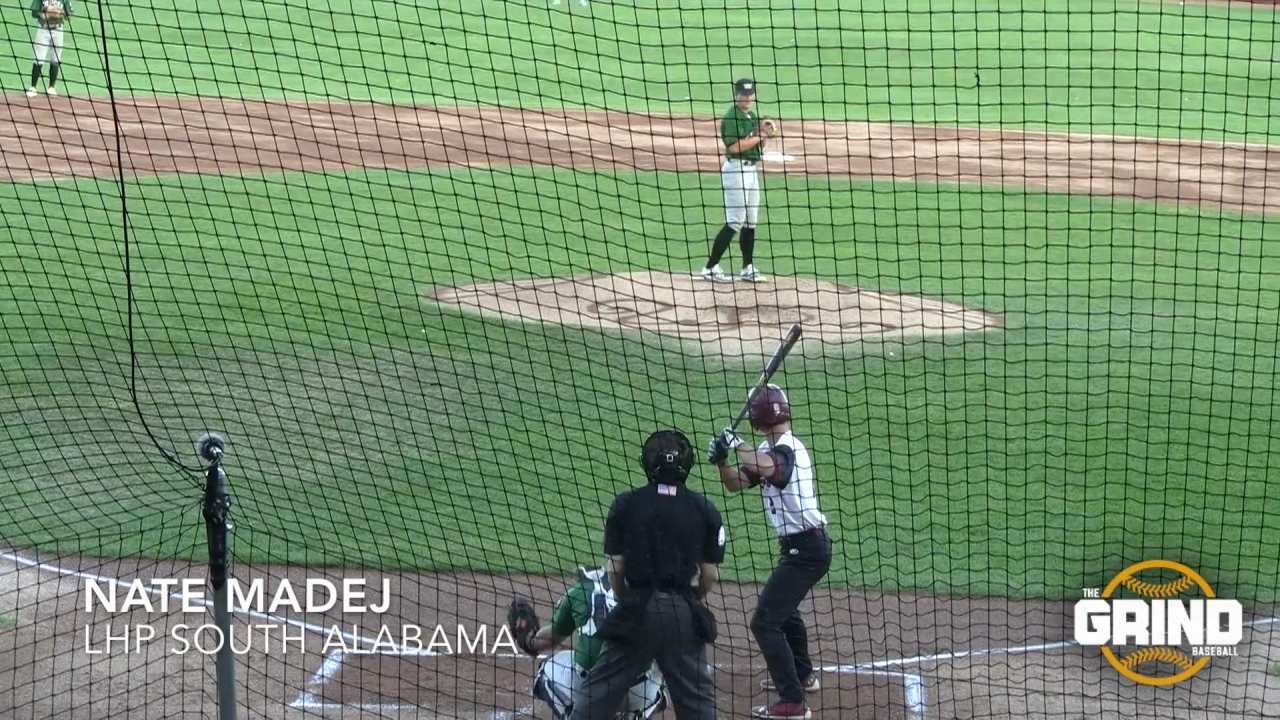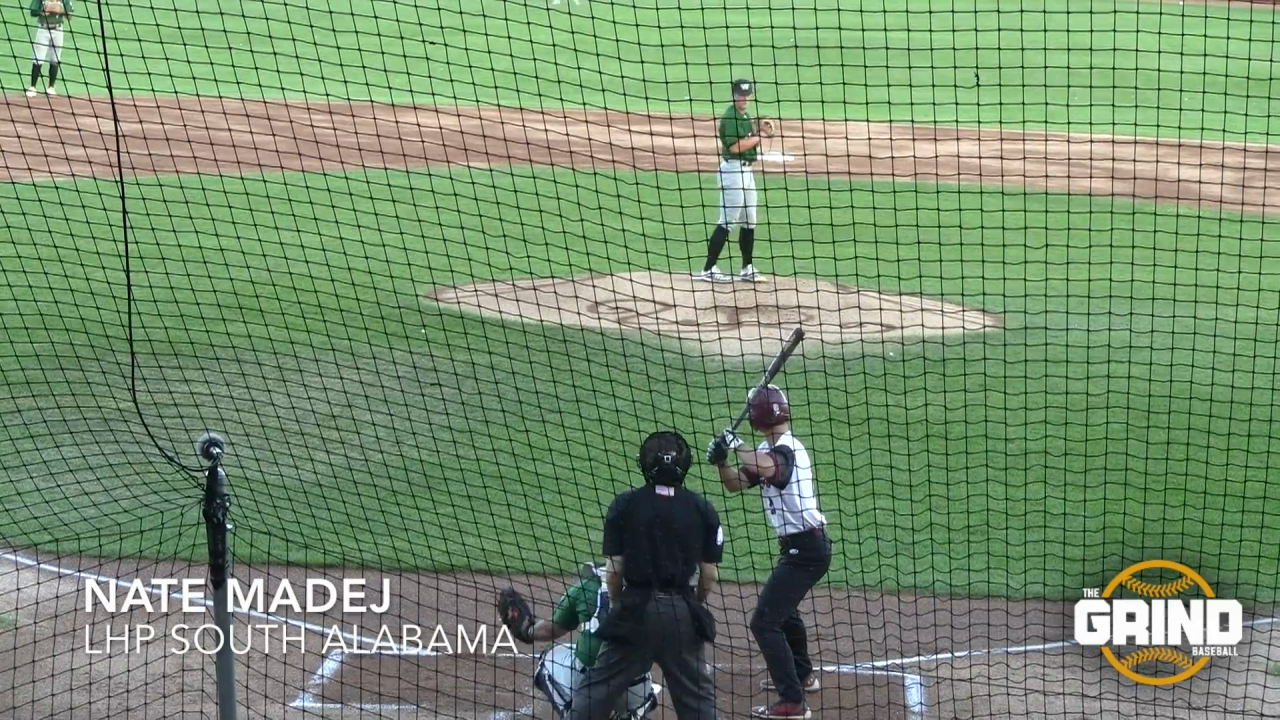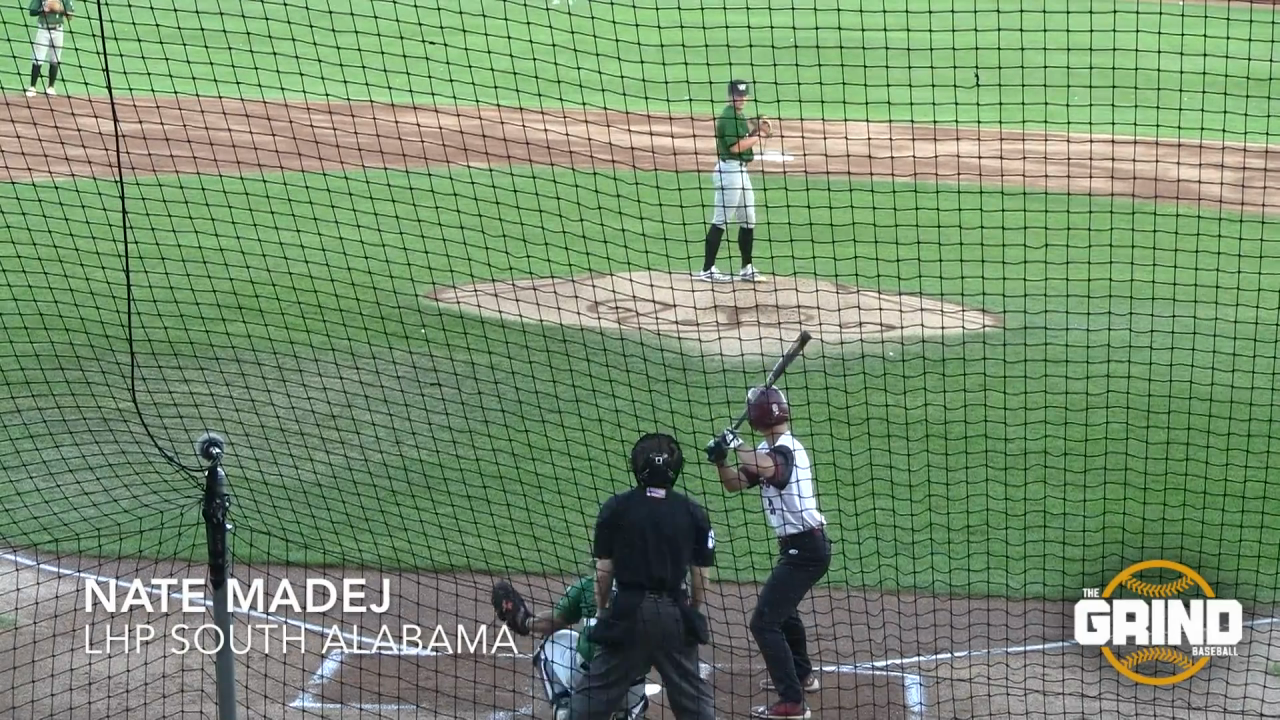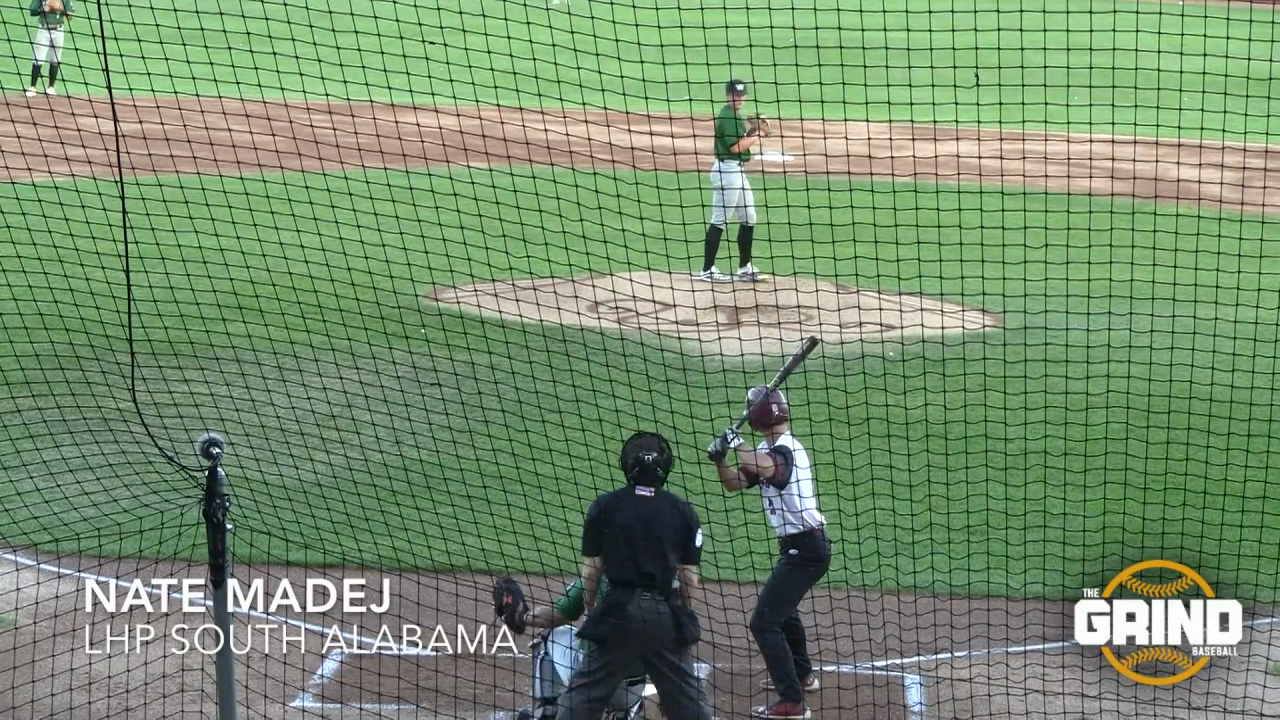
dt=0.1s
person 1, frame 1
left shoulder: (787, 449)
right shoulder: (769, 449)
left elbow: (767, 468)
right elbow: (736, 484)
left wrist: (736, 444)
right wrist: (721, 459)
left hip: (806, 548)
right hip: (802, 546)
left knee: (765, 622)
right knee: (783, 609)
right ankle: (802, 675)
person 1, frame 2
left shoulder: (787, 449)
right shoulder: (769, 450)
left elbow: (767, 469)
right elbow: (737, 483)
left wrist: (737, 445)
right wrist: (721, 460)
left hip: (805, 549)
right hip: (801, 546)
left knee: (764, 622)
right knee: (783, 609)
right ankle: (802, 675)
person 1, frame 3
left shoulder: (786, 449)
right shoulder: (768, 450)
left elbow: (767, 469)
right elbow: (736, 484)
left wrist: (737, 444)
right wrist: (721, 460)
left hip: (805, 549)
right hip: (801, 546)
left knee: (764, 622)
right knee: (782, 609)
right ankle: (802, 675)
person 1, frame 4
left shoulder: (786, 449)
right shoulder: (769, 450)
left elbow: (767, 469)
right elbow: (734, 483)
left wrist: (737, 444)
right wrist: (720, 458)
left hip: (805, 548)
right hip: (801, 546)
left knee: (763, 622)
right knee: (782, 609)
right ankle: (801, 674)
person 2, frame 1
left shoulder: (626, 504)
right shoulder: (704, 509)
left elbow: (614, 567)
right elbow: (710, 573)
left hip: (638, 609)
right hip: (683, 613)
left knee: (598, 689)
right knee: (697, 694)
person 2, frame 2
left shoulder: (625, 505)
right shoulder: (702, 509)
left elbow: (614, 567)
right elbow: (710, 572)
left wrist: (617, 603)
left hip: (637, 609)
right hip: (681, 611)
left knee: (596, 687)
right knee: (697, 694)
person 2, frame 3
left shoulder: (615, 507)
right shoulder: (693, 512)
left elbow: (604, 570)
right elbow: (701, 576)
left wrist: (602, 610)
right wrist: (691, 612)
left hip: (629, 611)
right hip: (674, 614)
left knee: (594, 692)
right knee: (693, 696)
person 2, frame 4
left shoulder: (605, 506)
right shoulder: (683, 511)
left elbow: (591, 570)
right elbow: (689, 575)
left wrist: (590, 610)
right wrist: (685, 616)
left hip: (619, 610)
right hip: (665, 611)
left knee: (584, 692)
right knee: (687, 693)
person 3, frame 1
left shoulder: (753, 116)
right shoulder: (731, 118)
left elbow: (759, 145)
right elbow: (734, 147)
left wrist: (764, 134)
right wrist: (758, 136)
left hip: (751, 170)
right hip: (736, 170)
left knee: (750, 222)
right knee: (735, 222)
left ankle: (747, 268)
right ankle: (710, 267)
person 3, frame 2
left shoulder: (746, 116)
right shoulder: (730, 117)
right elbow: (735, 147)
left wrist: (760, 133)
right wrist: (760, 135)
left hip: (746, 170)
right hip: (732, 171)
left knee: (749, 221)
right knee: (726, 222)
left ankle: (747, 268)
right ankle: (708, 269)
person 3, frame 3
left shoulder: (740, 117)
right shoulder: (727, 118)
right elbow: (736, 147)
left wrist: (757, 132)
right wrist: (759, 135)
left hip: (740, 170)
right hip: (729, 171)
left knee: (748, 221)
right knee: (720, 221)
left ankle: (747, 268)
right ankle: (707, 269)
person 3, frame 4
left shoulder: (735, 116)
right shoulder: (726, 117)
right elbow: (736, 147)
left wrist: (753, 131)
right wrist: (758, 134)
left hip: (737, 170)
right hip: (727, 171)
left knee: (749, 219)
right knee: (719, 221)
left ankle: (745, 267)
right ankle: (707, 269)
